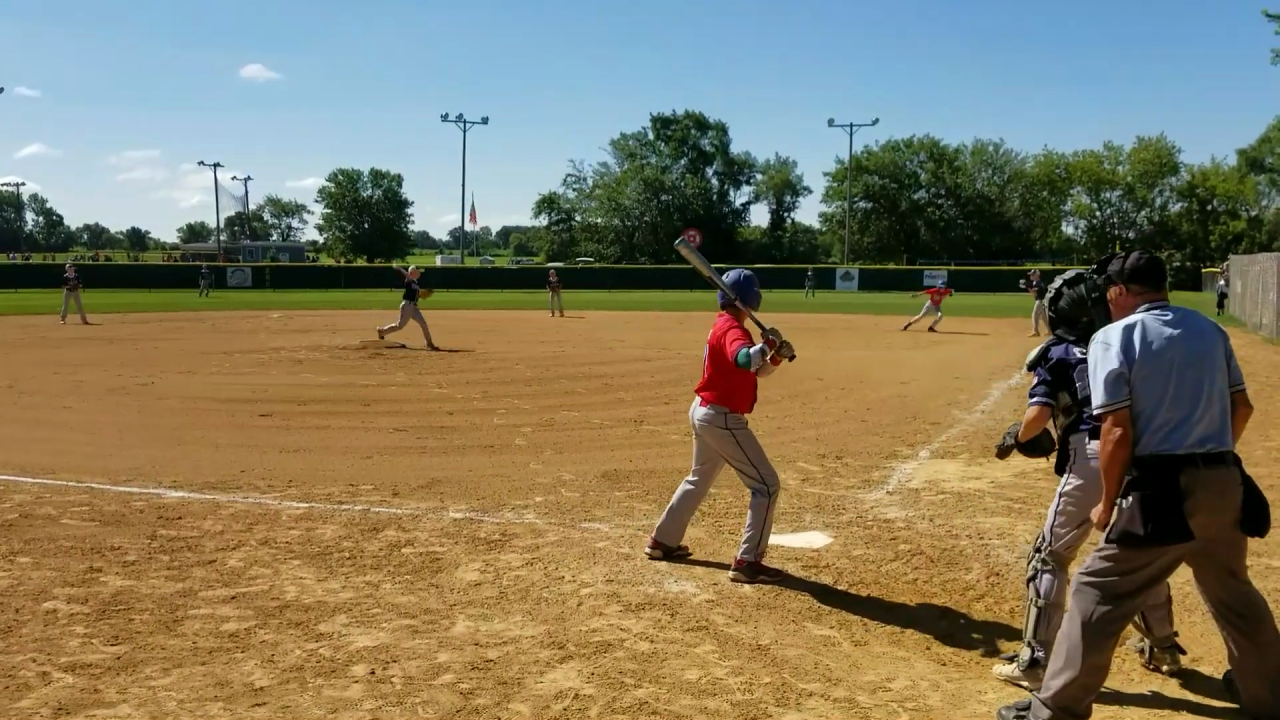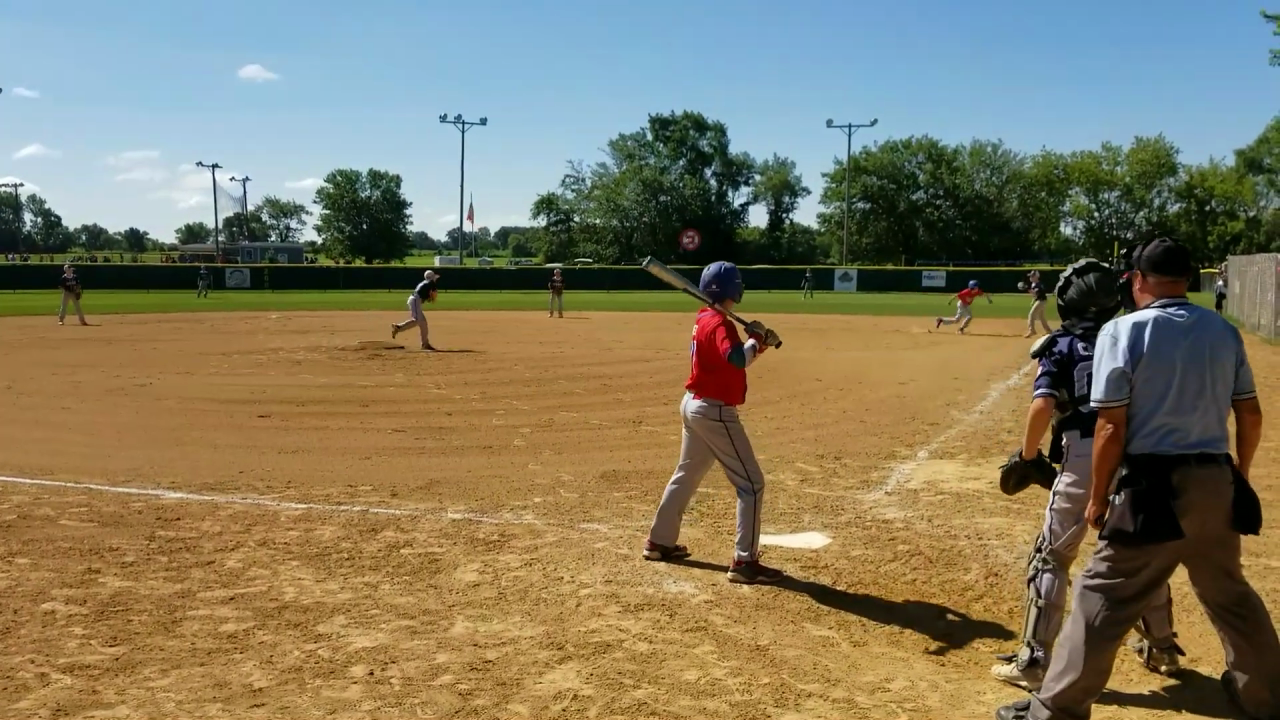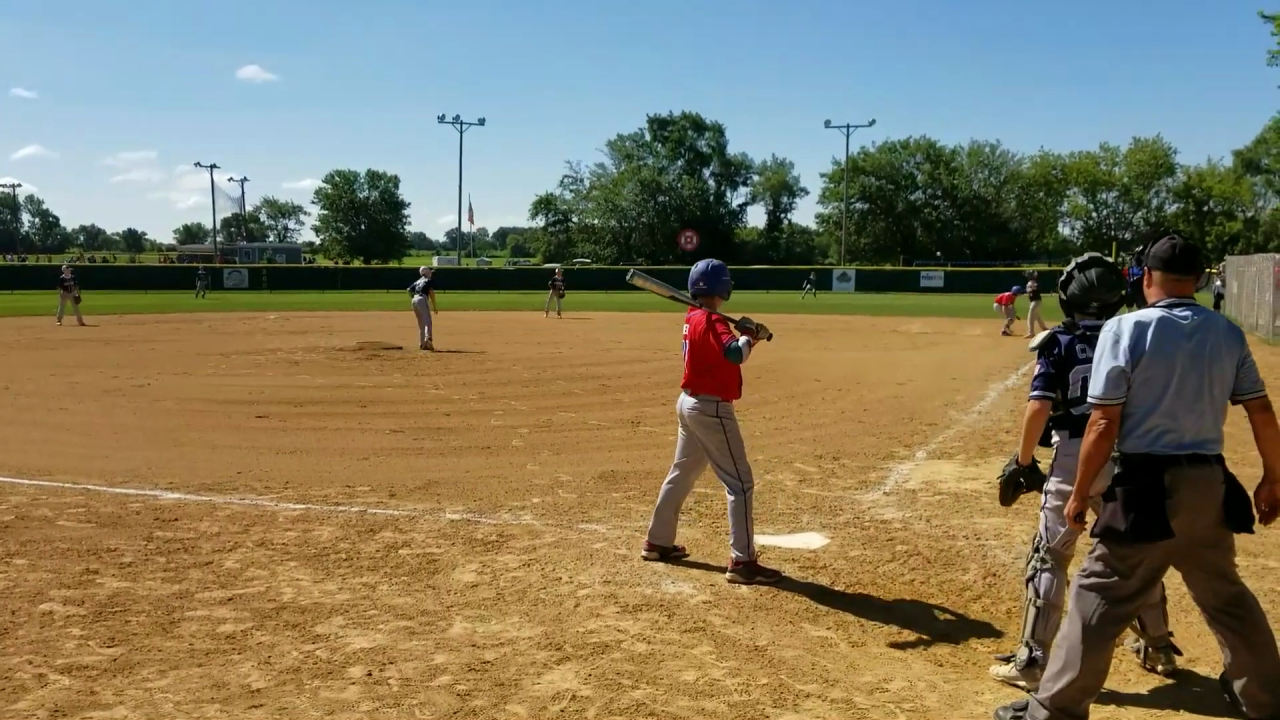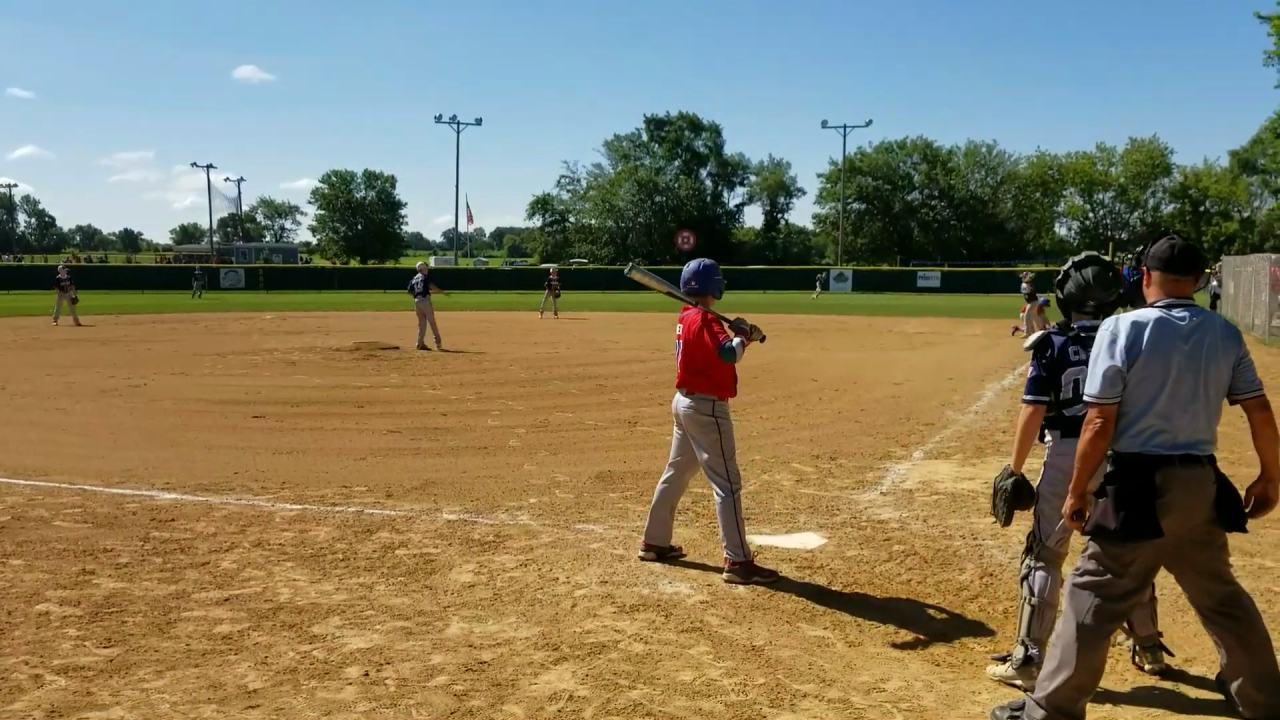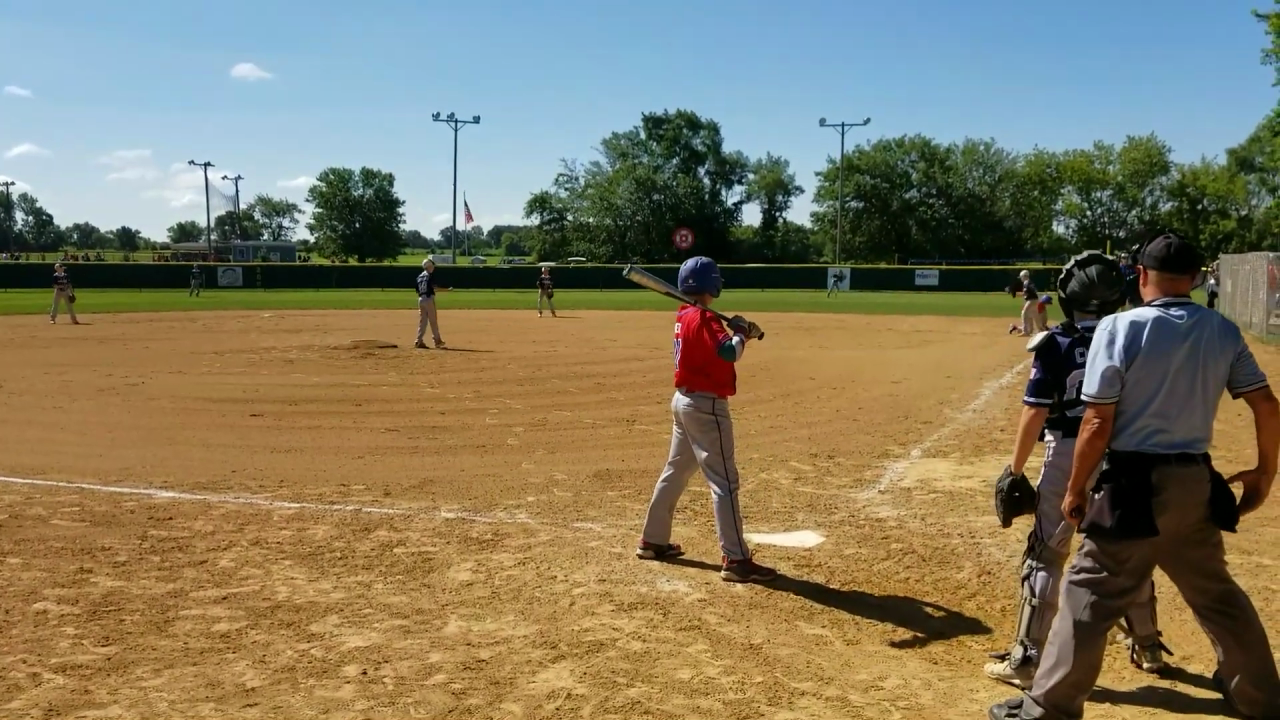
dt=0.3s
person 1, frame 1
left shoulder: (1113, 338)
right shoulder: (1208, 329)
left elbow: (1117, 432)
right elbow: (1241, 407)
left wrist: (1108, 502)
left hip: (1163, 488)
right hip: (1226, 483)
left knee: (1097, 594)
right knee: (1234, 593)
person 1, frame 2
left shoulder: (1123, 331)
right shoulder: (1223, 331)
left elbow: (1111, 427)
left wrist: (1097, 497)
right wrist: (1239, 470)
left hip: (1154, 487)
right hip: (1217, 483)
left knee: (1102, 598)
right knee: (1231, 594)
person 1, frame 3
left shoulder: (1126, 329)
right shoulder: (1228, 333)
left elbow: (1104, 424)
left wrist: (1079, 494)
left hip: (1147, 487)
right hip: (1209, 483)
left knee: (1098, 599)
right knee: (1227, 596)
person 1, frame 4
left shoulder: (1122, 329)
right shoulder: (1225, 334)
left elbow: (1100, 424)
left wrist: (1076, 491)
left hip: (1139, 487)
right hip: (1202, 484)
left knee: (1092, 598)
right knee: (1221, 595)
person 1, frame 5
left shoulder: (1120, 328)
right shoulder: (1223, 331)
left elbow: (1097, 424)
left wrist: (1075, 489)
left hip: (1134, 485)
right hip: (1196, 483)
left knee: (1088, 597)
right knee: (1217, 593)
person 2, frame 1
left shoulder: (1054, 354)
left elbow: (1037, 415)
left wrist: (1019, 437)
left hip: (1092, 458)
left knee: (1049, 557)
left ankle: (1035, 661)
right ankle: (1162, 648)
person 2, frame 2
left shoulder: (1060, 346)
left elbow: (1042, 406)
left wrist: (1027, 455)
left hip: (1084, 456)
left knee: (1051, 557)
left ankle: (1034, 661)
right ankle: (1161, 648)
person 2, frame 3
left shoulder: (1058, 343)
left elbow: (1038, 408)
left wrist: (1023, 461)
left hip: (1075, 458)
left knee: (1049, 557)
left ankle: (1032, 660)
right ankle: (1157, 647)
person 2, frame 4
left shoulder: (1052, 343)
left elbow: (1032, 412)
left wrist: (1014, 468)
left hip: (1066, 456)
left knee: (1044, 554)
left ankle: (1028, 659)
right ankle: (1148, 647)
person 2, frame 5
left shoulder: (1055, 345)
left elbow: (1035, 413)
left wrist: (1014, 469)
left hip: (1068, 457)
left knee: (1045, 555)
left ankle: (1027, 659)
right ankle: (1147, 646)
person 3, frame 1
left shoulder: (725, 326)
right shoulder: (732, 329)
left elbow: (759, 370)
right elbow: (745, 361)
left wrist: (776, 355)
right wrist: (768, 342)
left hip: (704, 412)
right hip: (722, 419)
left knee: (698, 480)
right knee: (766, 485)
left ankle: (662, 541)
right ankle: (747, 562)
person 3, frame 2
left shoulder: (704, 320)
right shoulder: (719, 323)
left elbow: (734, 358)
right elbow: (739, 359)
left wrist: (759, 344)
right wrist: (755, 338)
left hip: (693, 405)
right hip: (715, 411)
left knee: (686, 475)
right knee: (751, 483)
left ankle: (659, 542)
right ankle: (744, 562)
person 3, frame 3
left shoulder: (693, 319)
right shoulder: (712, 321)
left elbow: (725, 352)
right elbow: (735, 354)
left wrist: (751, 337)
right wrist: (748, 334)
left hip: (689, 403)
right hip: (711, 408)
left knee: (681, 474)
right knee: (739, 483)
left ankle: (658, 542)
right ankle: (742, 562)
person 3, frame 4
left shoulder: (686, 318)
right shoulder: (705, 320)
left elbow: (715, 352)
right elbow: (728, 354)
left wrist: (743, 337)
right wrist: (741, 335)
left hip: (684, 402)
right hip: (706, 407)
left knee: (676, 473)
right knee: (727, 483)
left ankle: (654, 542)
right ankle: (738, 562)
person 3, frame 5
left shoulder: (684, 317)
right shoulder: (704, 318)
left elbow: (714, 350)
right elbow: (728, 353)
left wrist: (741, 335)
right wrist: (740, 333)
left hip: (683, 401)
right hip: (706, 406)
left knee: (675, 472)
right knee: (724, 482)
left ankle: (652, 540)
right ankle: (735, 560)
